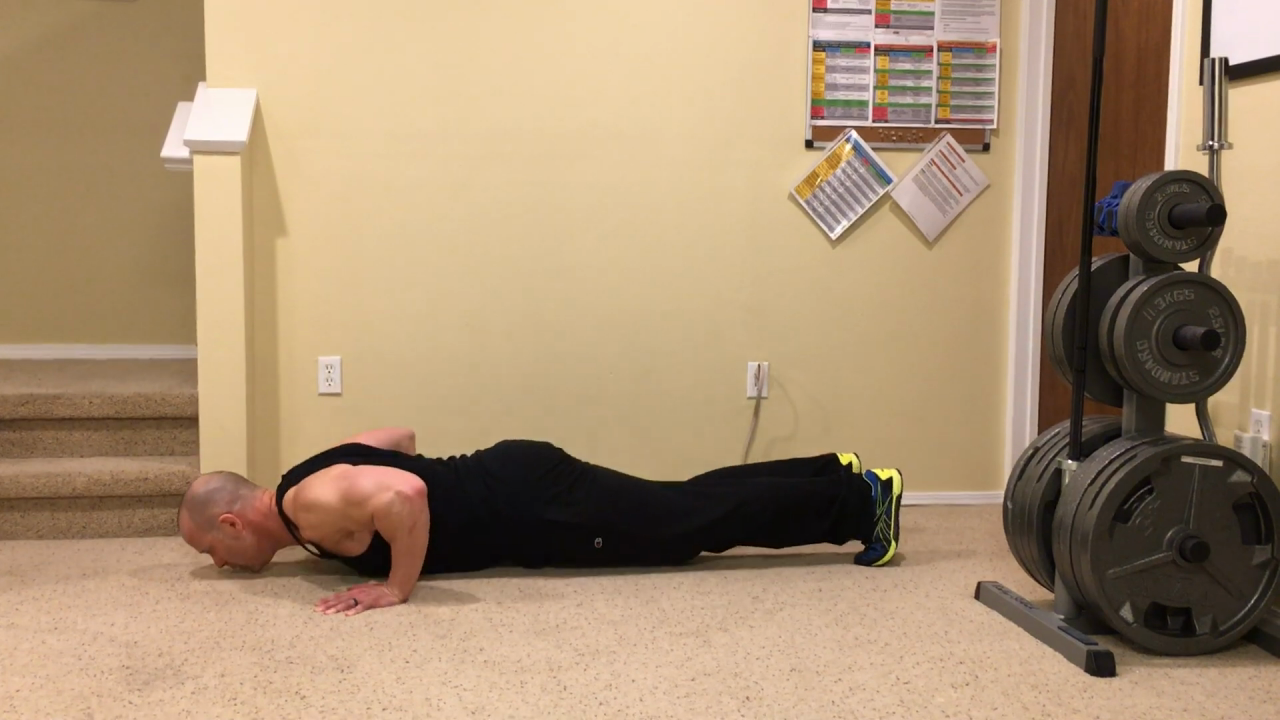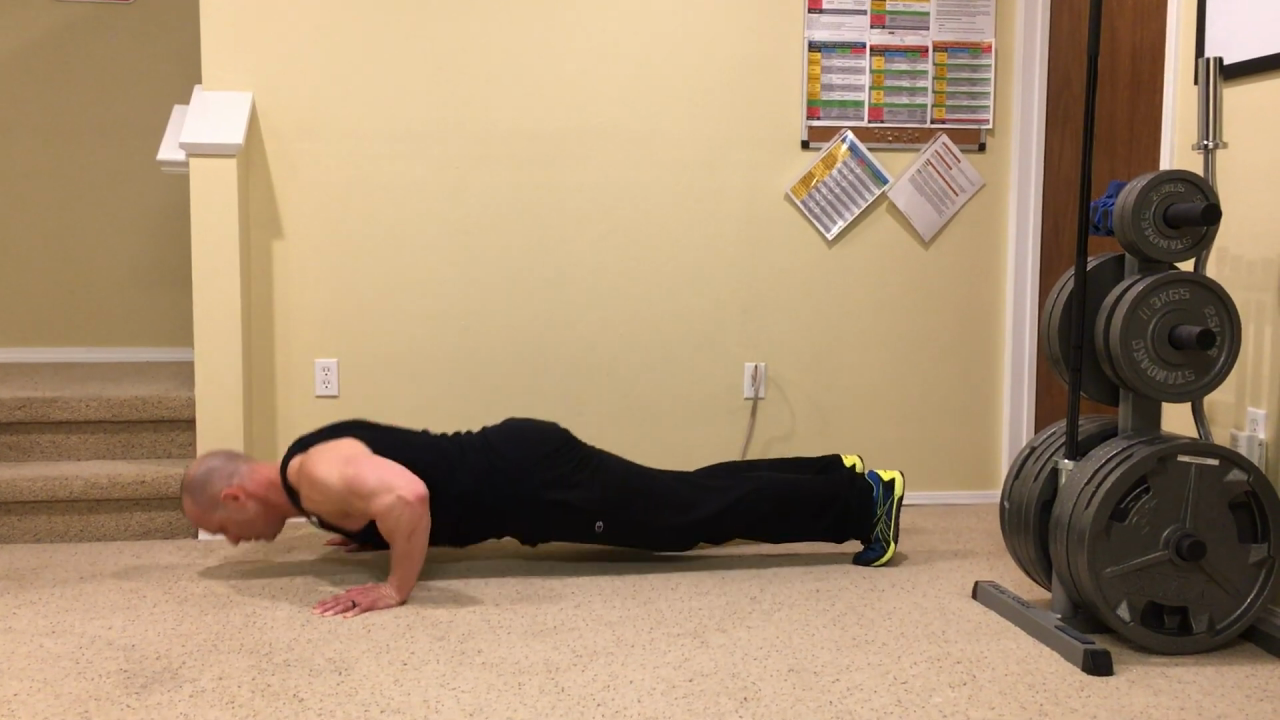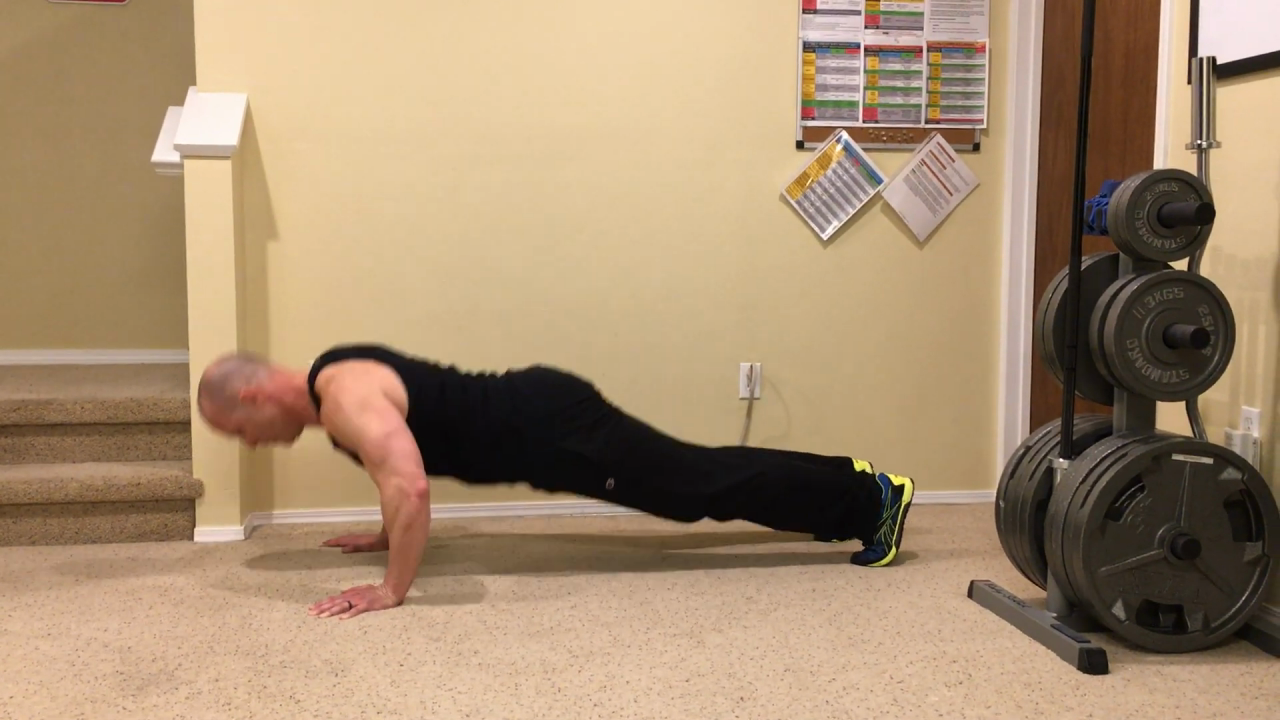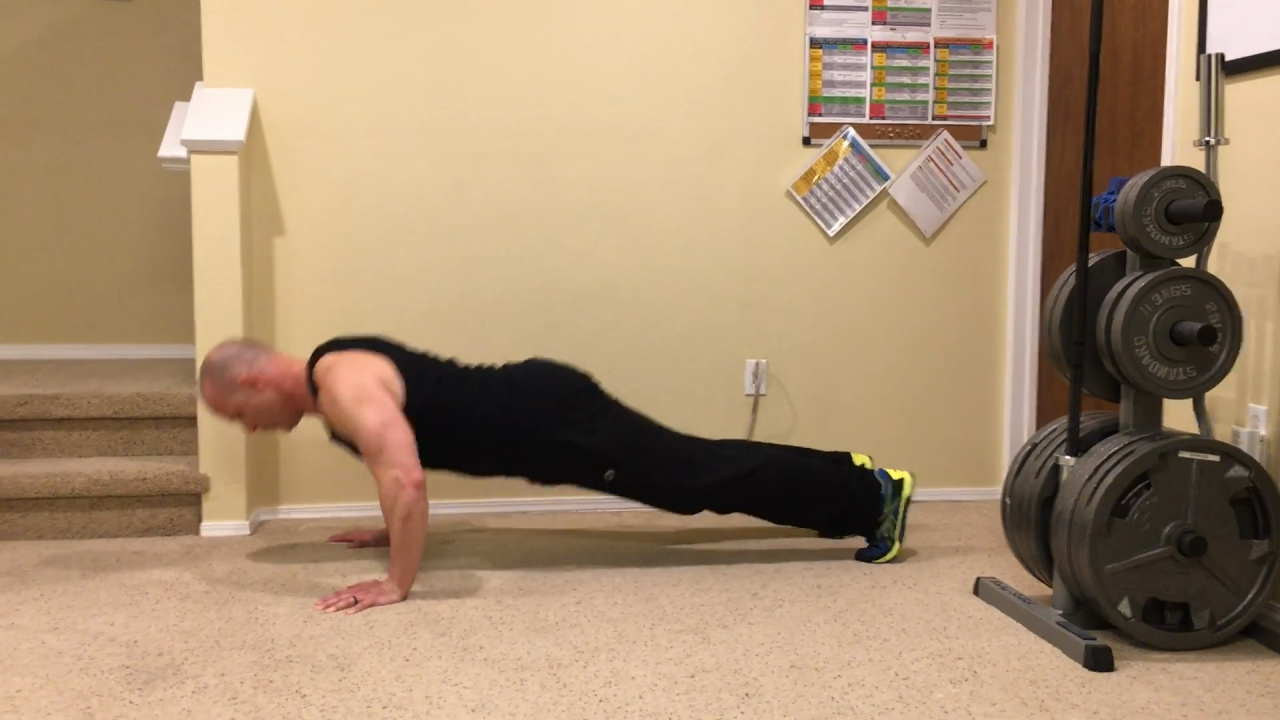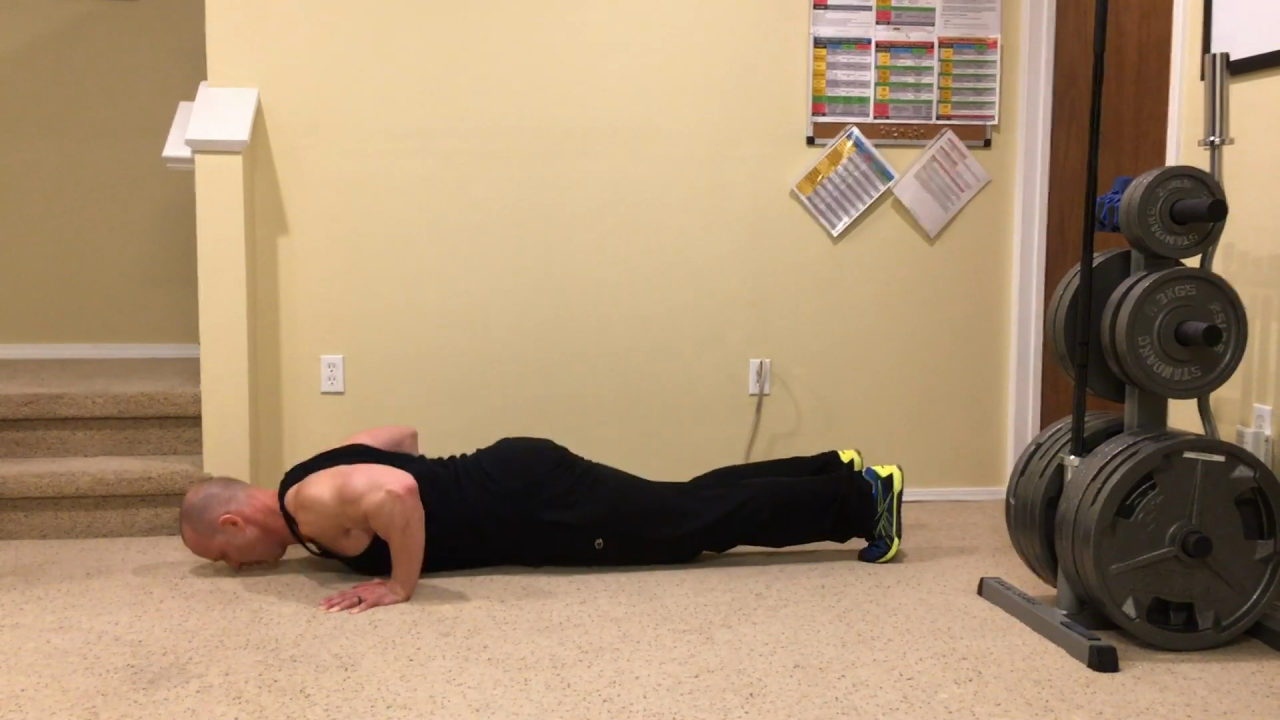
dt=1s
person 1, frame 1
left shoulder: (311, 507)
right shoulder: (312, 481)
left elbow: (407, 494)
right elbow: (401, 436)
left wrist: (395, 587)
left hip: (530, 507)
right hip: (515, 480)
left knee: (699, 521)
right knee: (691, 501)
left ankle: (862, 497)
right ankle: (836, 476)
person 1, frame 2
left shoulder: (313, 480)
right shoulder: (316, 460)
left elbow: (409, 496)
left wrist: (395, 588)
right wrist: (377, 536)
left hip: (531, 482)
right hip: (516, 460)
left knee: (699, 512)
right knee: (694, 494)
left ankle: (864, 498)
right ankle: (841, 476)
person 1, frame 3
left shoulder: (342, 397)
right shoulder: (333, 380)
left elbow: (408, 485)
right elbow: (408, 461)
left wrist: (392, 588)
right wrist: (389, 535)
left hip: (552, 427)
right hip: (534, 412)
left knee: (711, 486)
right knee: (707, 477)
left ankle: (872, 496)
right ankle: (854, 481)
person 1, frame 4
left shoulder: (341, 386)
right shoulder: (338, 367)
left elbow: (406, 479)
right elbow: (403, 462)
left wrist: (398, 584)
right wrist: (391, 530)
left hip: (550, 422)
right hip: (536, 409)
left knee: (711, 480)
right knee: (704, 468)
left ankle: (874, 497)
right ankle: (852, 477)
person 1, frame 5
left shoulder: (310, 506)
right shoulder: (318, 478)
left elbow: (398, 492)
right elbow: (403, 438)
left wrist: (399, 586)
left hip: (530, 506)
right hip: (515, 478)
left knee: (700, 522)
right knee: (690, 501)
left ankle: (863, 498)
right ankle: (838, 474)
